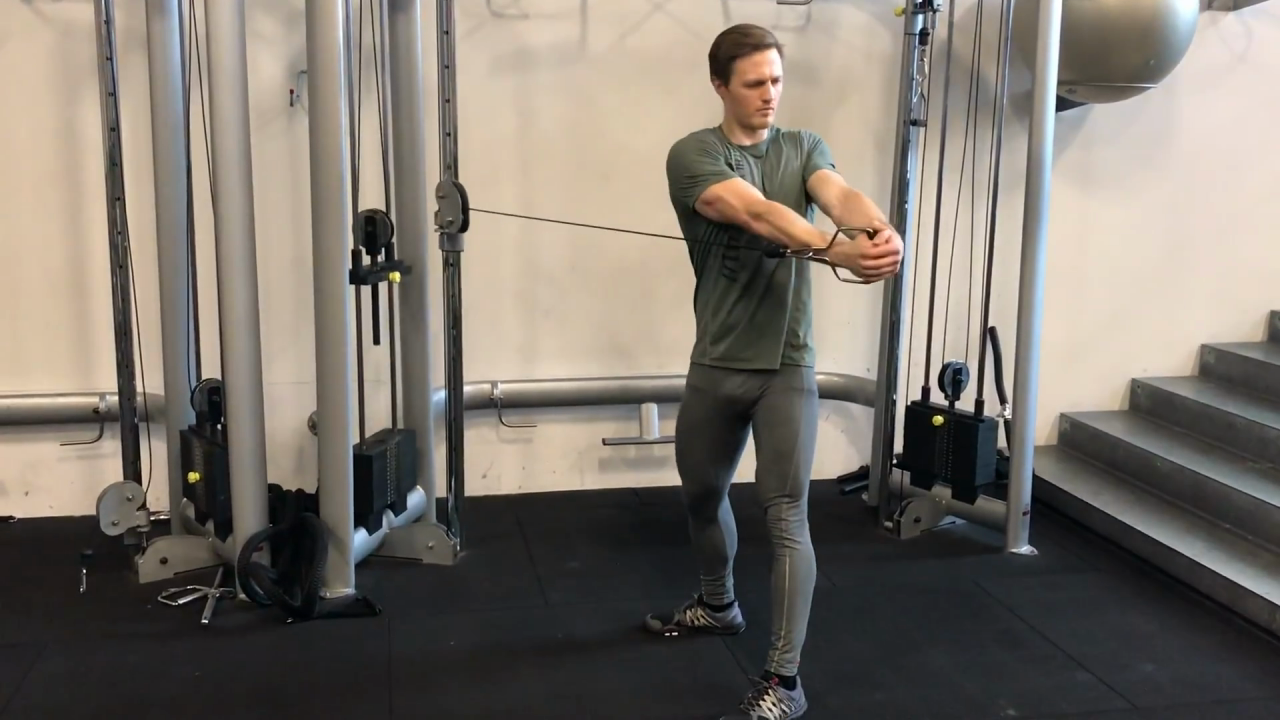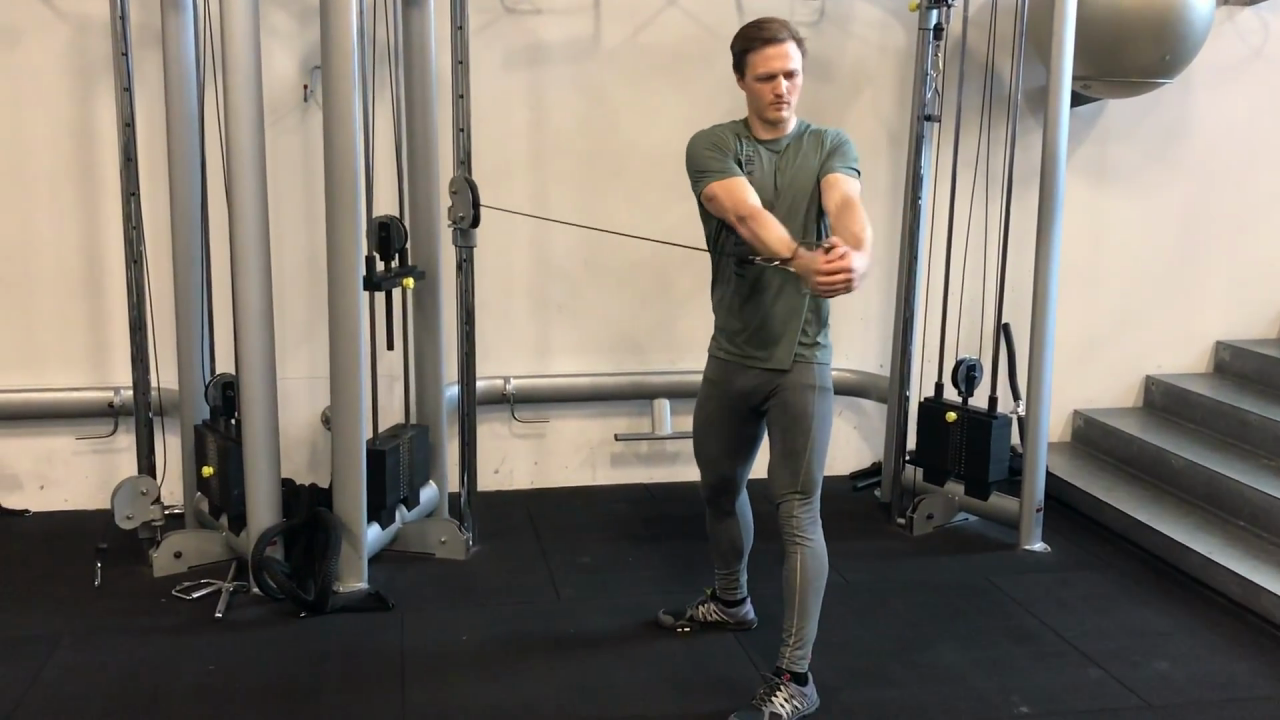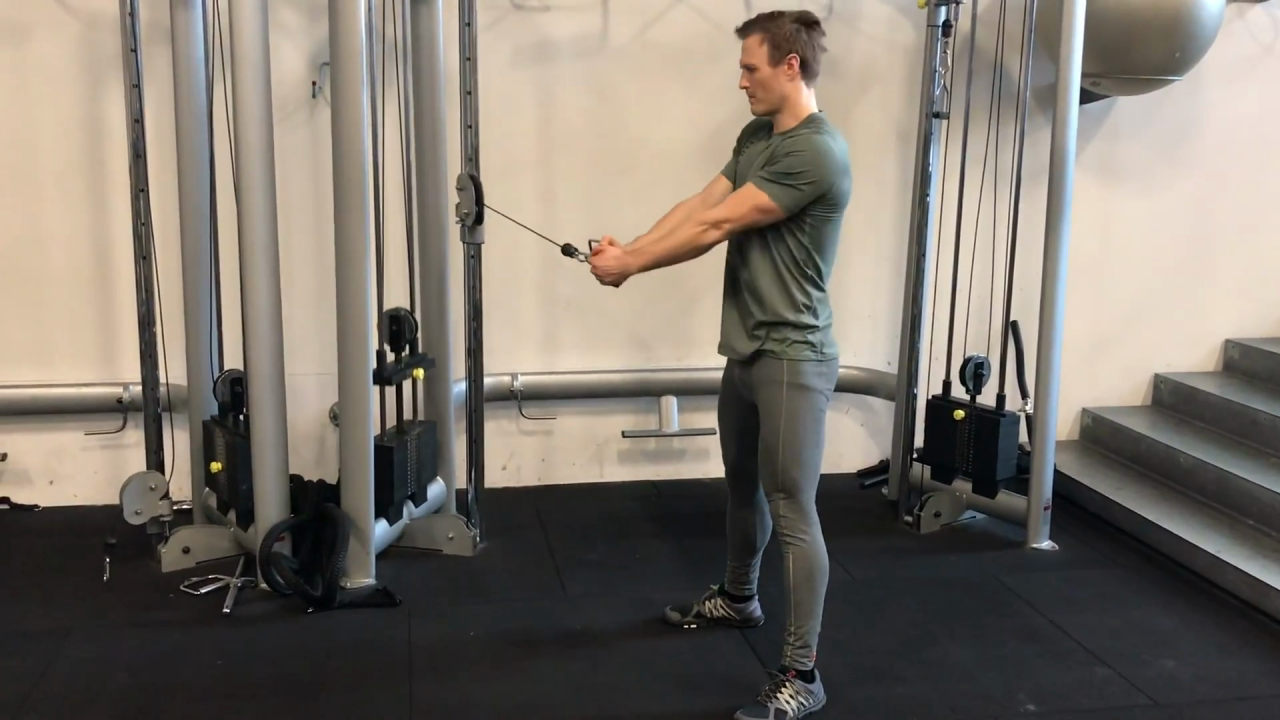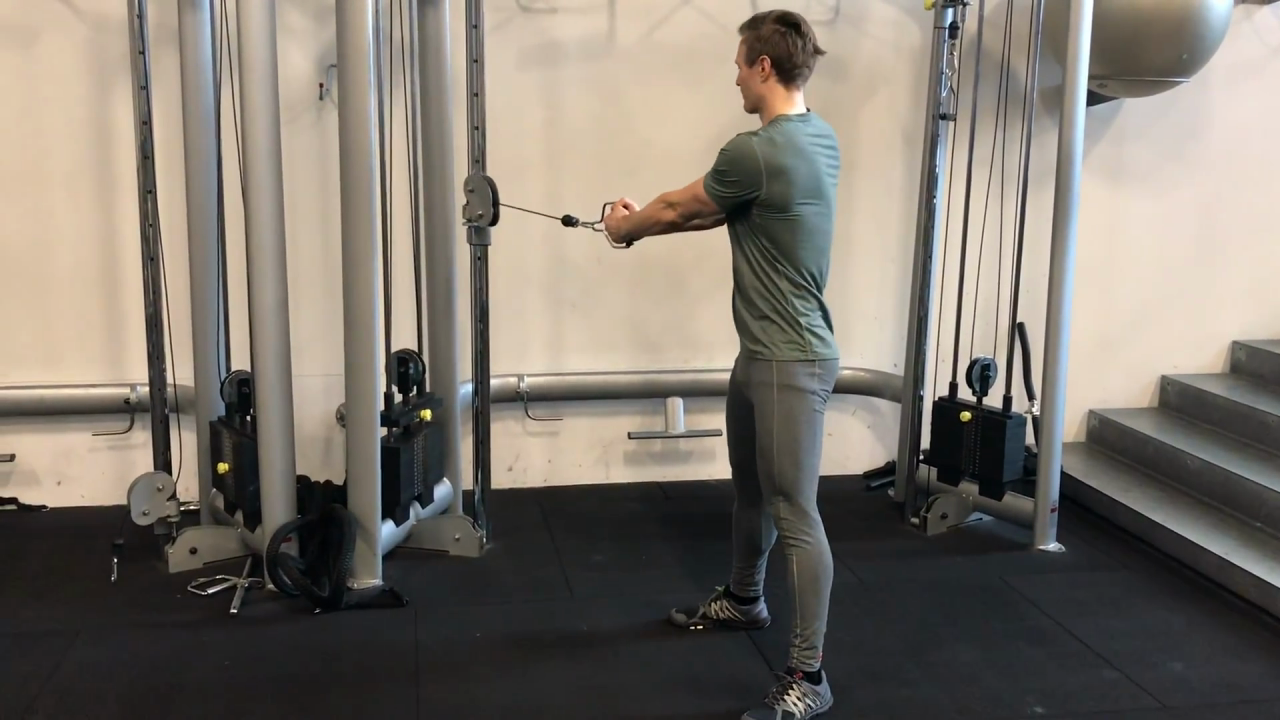
dt=1s
person 1, frame 1
left shoulder: (804, 148)
right shoulder: (693, 156)
left elbow: (840, 195)
right elbow: (759, 215)
left wrist: (880, 232)
right wrist: (837, 251)
left hip: (787, 366)
right hip: (717, 365)
left knee: (785, 517)
right knee: (702, 496)
right ankle: (717, 604)
person 1, frame 2
left shoulder: (831, 146)
right shoulder: (711, 147)
left elbow: (846, 205)
right elbow: (748, 216)
left wrist: (856, 252)
right wrist: (805, 261)
left hip: (800, 359)
right hip: (732, 356)
left knee: (796, 514)
right knee: (719, 490)
right ankle: (729, 600)
person 1, frame 3
left shoulder: (817, 152)
right shoulder: (756, 137)
left elbow: (716, 227)
right elbow: (700, 203)
left wrist: (630, 265)
right wrist: (628, 248)
left hip: (792, 360)
right hip: (745, 351)
left knee: (792, 513)
right knee: (743, 487)
right ankle: (737, 597)
person 1, frame 4
left shoulder: (756, 151)
right shoulder: (815, 137)
left elbow: (680, 208)
right elbow: (713, 210)
left wrist: (627, 227)
right wrist: (641, 218)
left hip: (790, 363)
right hip: (762, 354)
left knee: (794, 514)
right knee: (750, 489)
right ankle: (742, 599)
